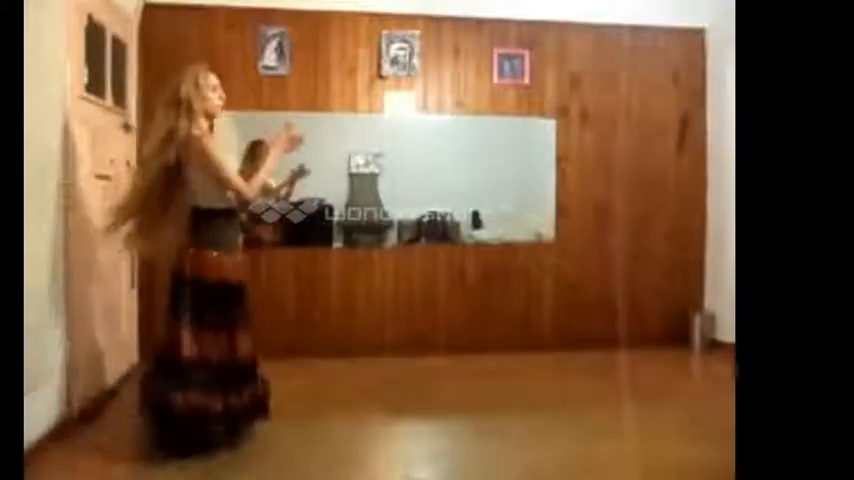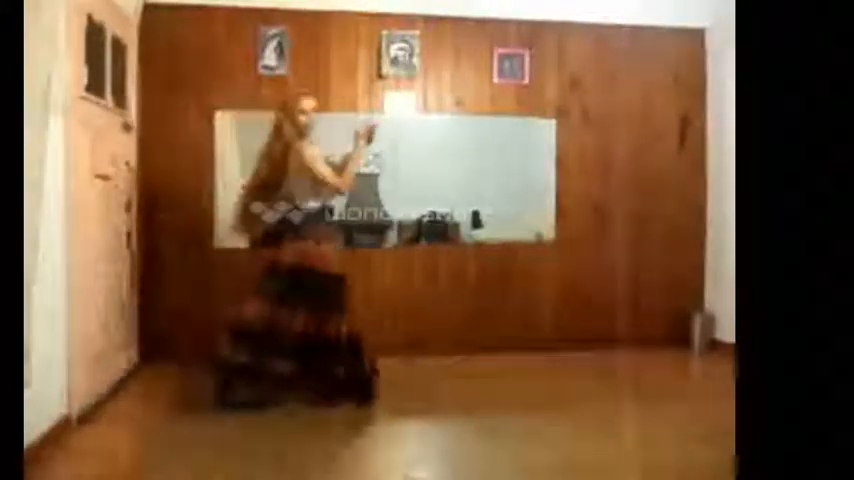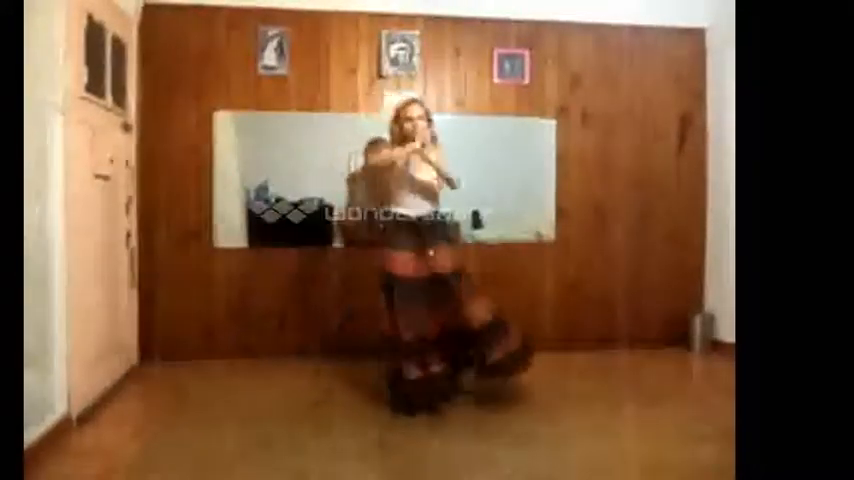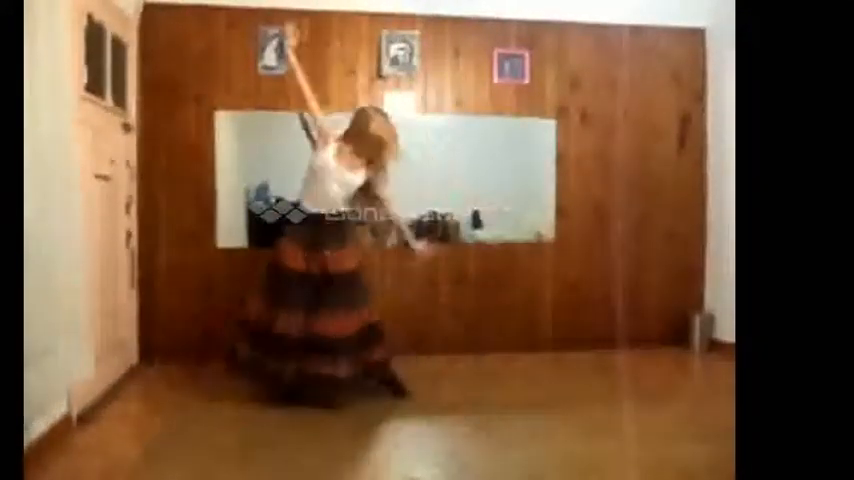
dt=1s
person 1, frame 1
left shoulder: (194, 137)
right shoulder: (199, 139)
left elbow: (228, 187)
right elbow: (246, 192)
left wrist: (272, 154)
right wrist: (274, 153)
left hip: (210, 240)
right hip: (214, 245)
left knee: (204, 333)
right knee: (216, 335)
left ankle: (194, 419)
right ankle: (201, 424)
person 1, frame 2
left shoulder: (289, 149)
right shoulder: (303, 149)
left elbow: (337, 173)
right elbow: (340, 185)
left wrist: (358, 146)
right wrist: (360, 148)
left hip: (305, 225)
right hip: (311, 230)
person 1, frame 3
left shoulder: (439, 154)
right shoulder: (398, 154)
left elbow: (452, 183)
left wrist: (431, 158)
right wrist: (406, 150)
left hip: (434, 229)
right hip: (401, 231)
left knee: (450, 298)
right knee: (410, 308)
left ankle: (443, 376)
right ankle: (417, 384)
person 1, frame 4
left shoulder: (371, 167)
right shoulder: (326, 142)
left elbow: (385, 205)
right elbow: (307, 96)
left wrist: (411, 239)
right wrist: (291, 51)
left hip: (337, 235)
right hip: (302, 228)
left knee: (342, 307)
right knee: (292, 304)
left ankle: (328, 379)
right ankle: (289, 379)
